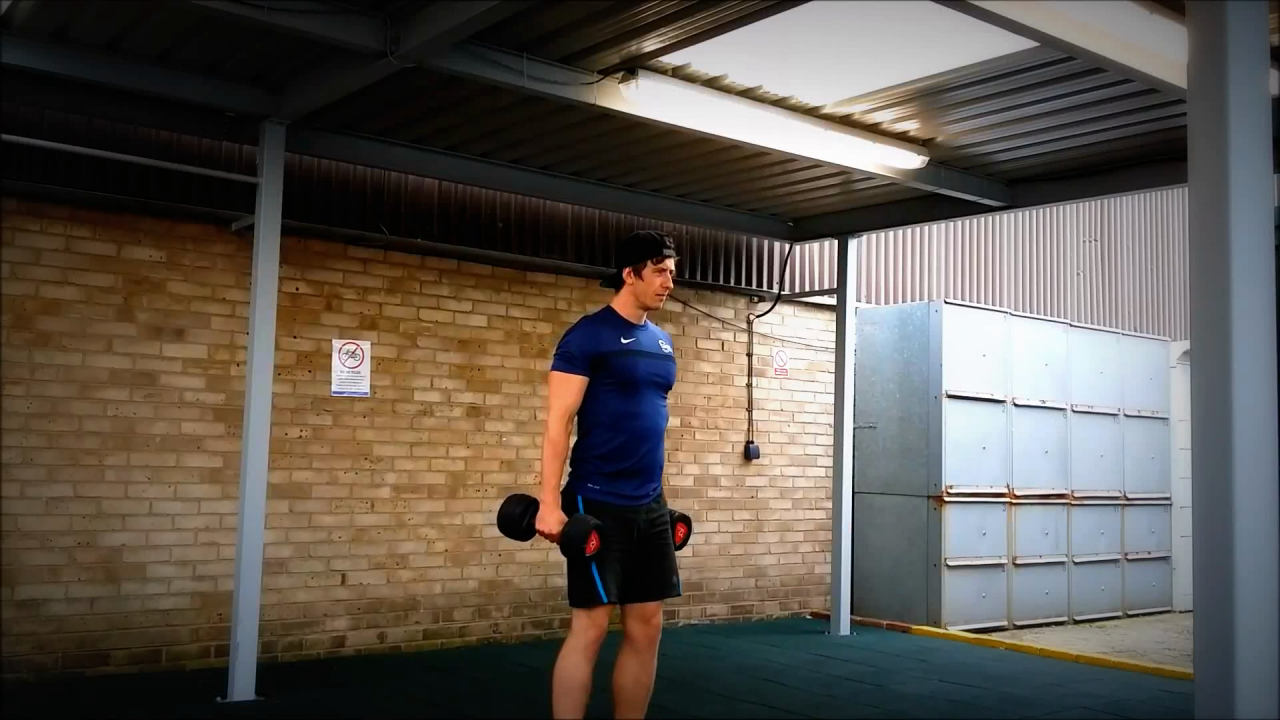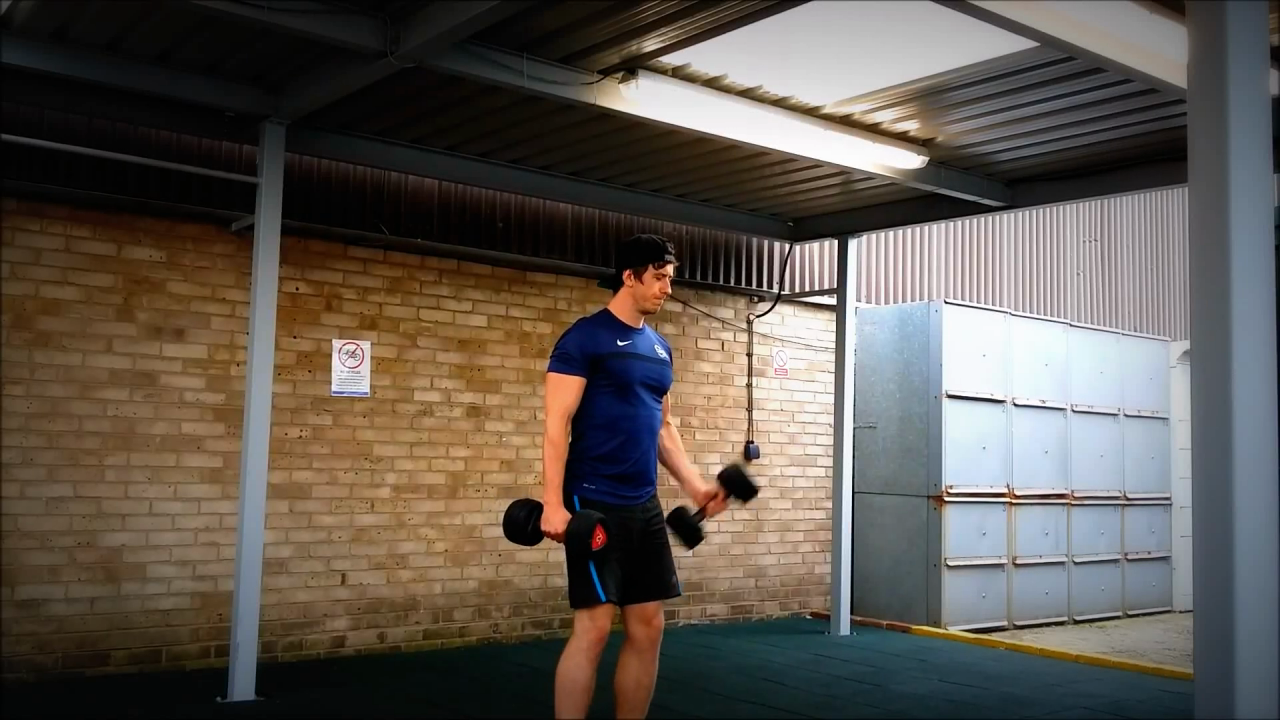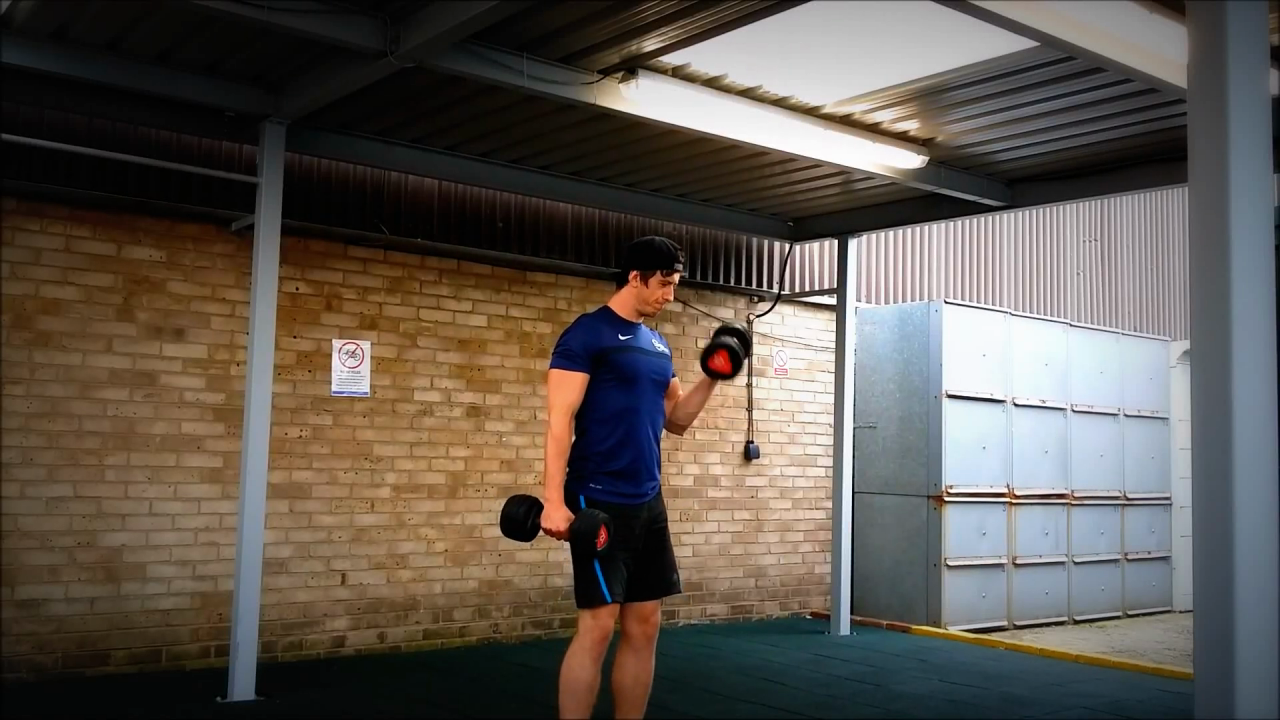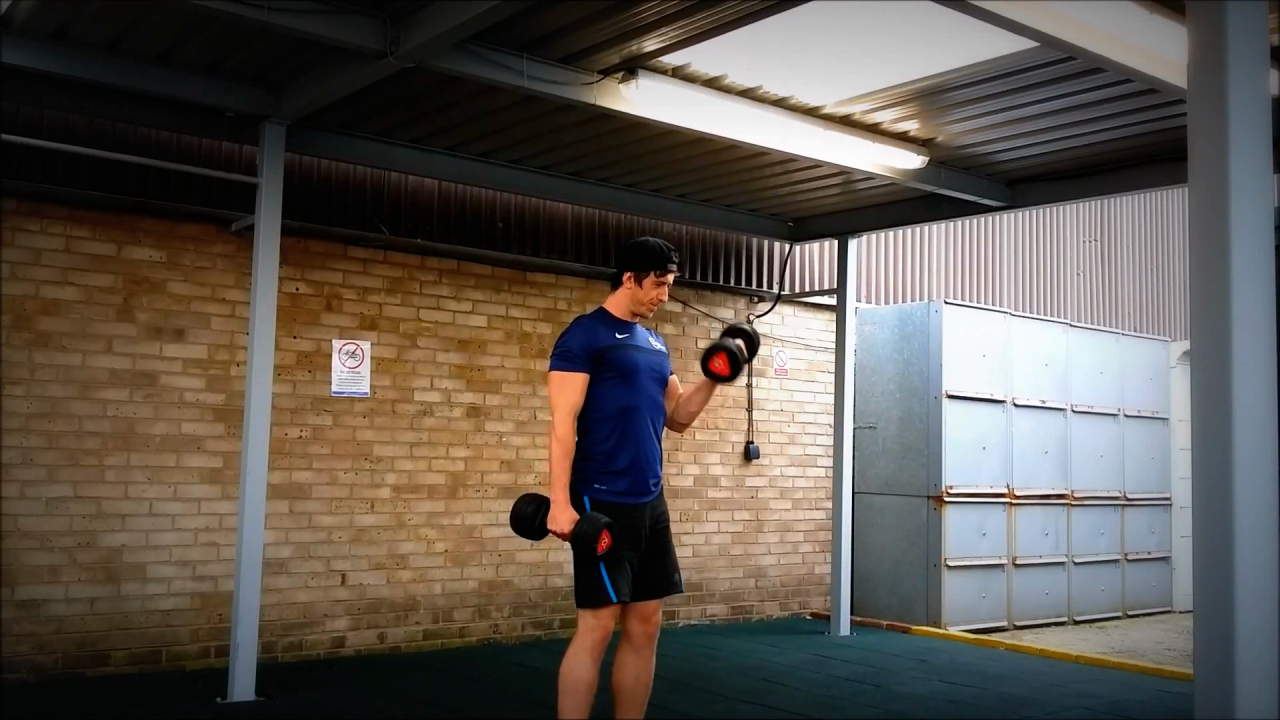
dt=0.4s
person 1, frame 1
left shoulder: (662, 342)
right shoulder: (588, 336)
right elbow: (559, 421)
right wrist: (550, 502)
left hip: (649, 505)
right hip: (598, 503)
left knee: (646, 629)
right knee: (590, 627)
person 1, frame 2
left shoulder: (657, 347)
right shoulder: (585, 338)
right elbow: (557, 424)
left wrist: (694, 484)
right wrist: (553, 503)
left hip: (644, 505)
right hip: (594, 501)
left knee: (647, 629)
right knee: (593, 627)
person 1, frame 3
left shoulder: (657, 344)
right shoulder: (587, 334)
left elbow: (675, 418)
right elbow: (560, 420)
left wrist: (711, 378)
right wrist: (554, 499)
left hip: (648, 501)
right hip: (598, 502)
left knee: (644, 626)
right knee: (598, 626)
person 1, frame 4
left shoulder: (653, 342)
right shoulder: (584, 335)
left elbow: (678, 417)
right elbow: (563, 421)
left wrist: (714, 377)
right wrist: (560, 501)
left hip: (650, 500)
right hip: (602, 501)
left knee: (644, 625)
right knee: (597, 625)
